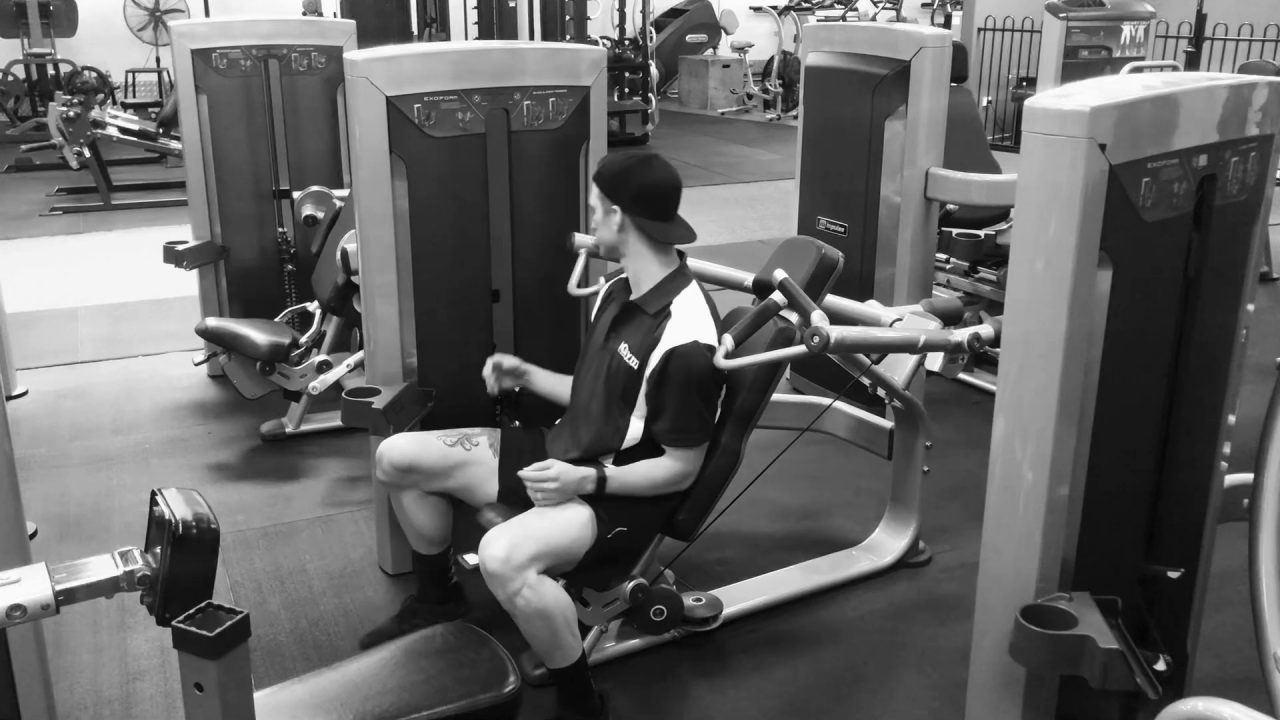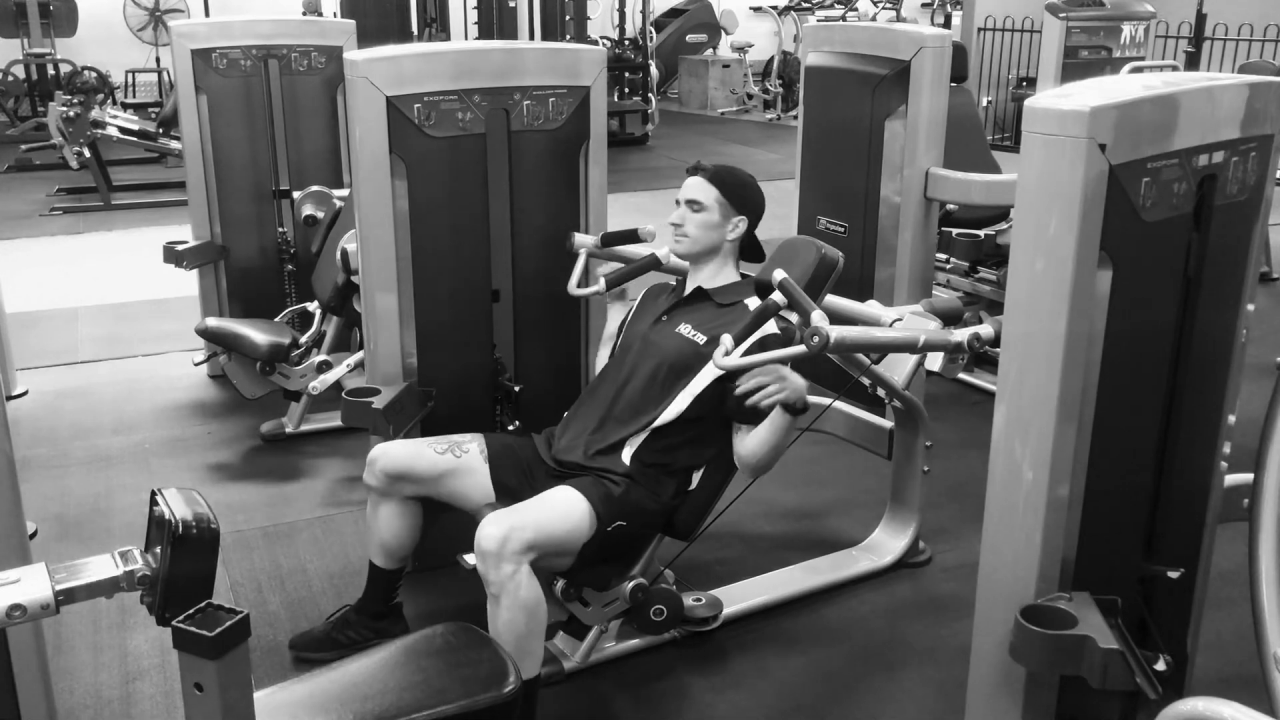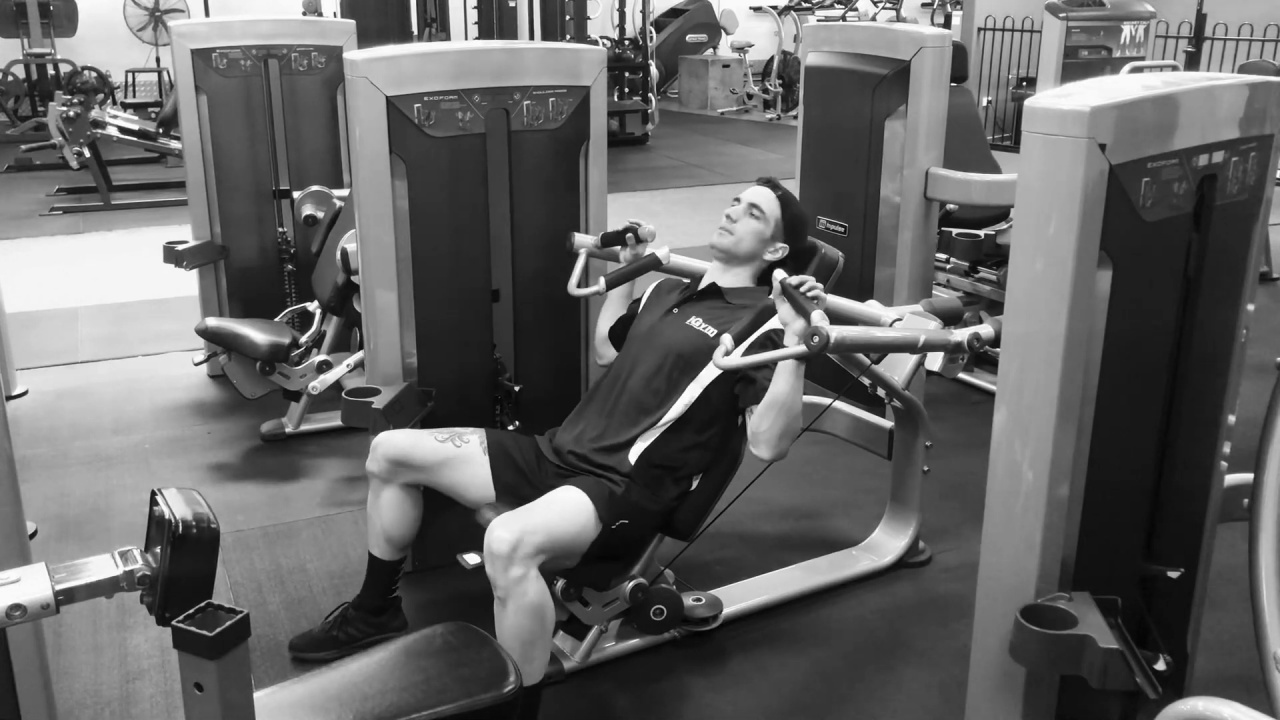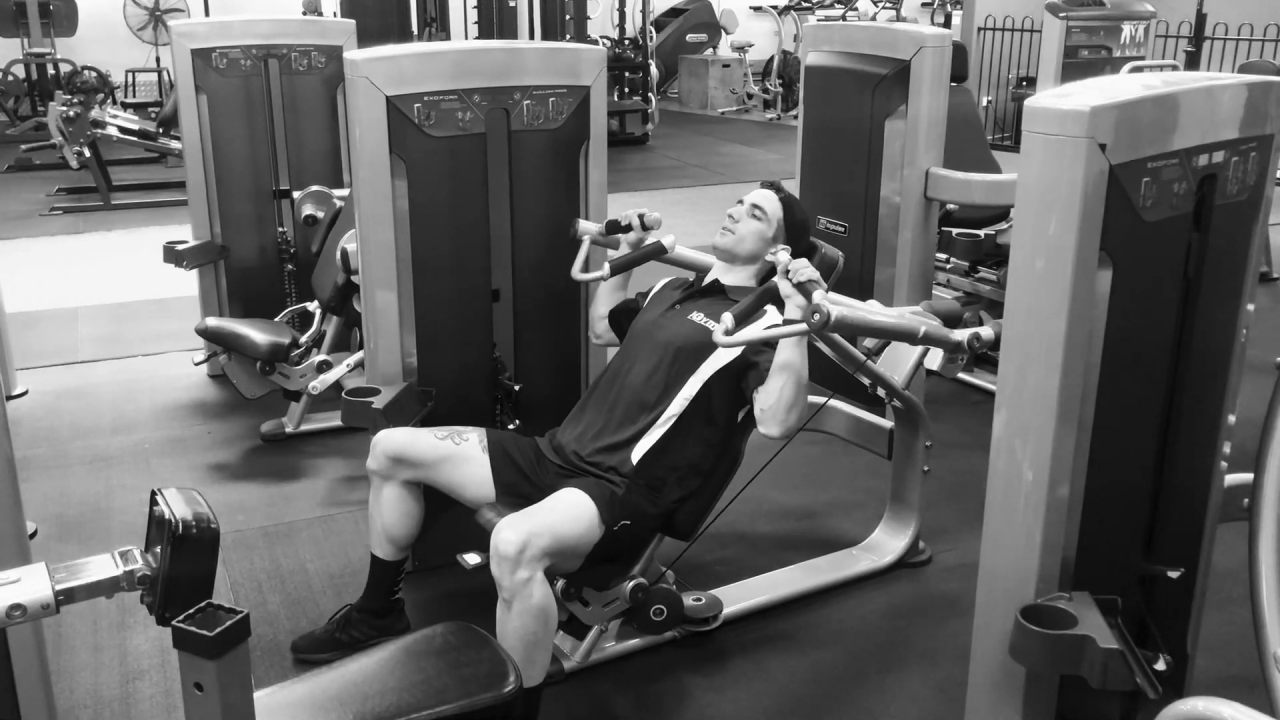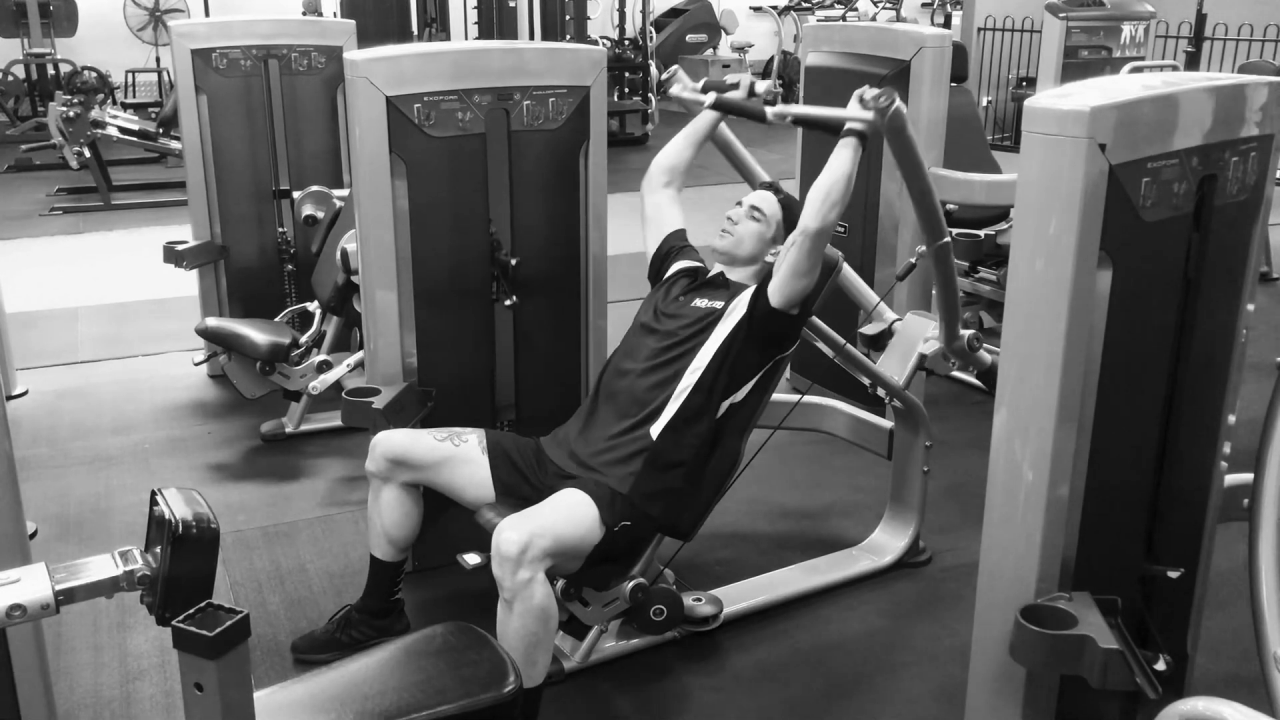
dt=1s
person 1, frame 1
left shoulder: (686, 338)
right shoulder: (619, 290)
left elbow: (679, 468)
left wrist: (592, 481)
right wrist: (528, 376)
left hip: (624, 492)
right hip: (564, 452)
left knee: (503, 556)
right knee: (398, 457)
right ankle: (437, 600)
person 1, frame 2
left shoulder: (753, 327)
right shoulder: (659, 295)
left elbow: (750, 459)
left wrist: (790, 403)
left hip: (627, 487)
right hip: (556, 452)
left knee: (500, 540)
right knee: (387, 464)
right ankle: (376, 616)
person 1, frame 3
left shoulder: (759, 325)
right shoulder: (669, 290)
left elbow: (768, 443)
left wrist: (795, 344)
right wrist: (626, 270)
left hip: (628, 487)
right hip: (559, 452)
left knee: (510, 542)
right knee: (390, 453)
right ankle: (376, 611)
person 1, frame 4
left shoulder: (761, 323)
right shoulder: (675, 290)
left elbow: (777, 422)
right elbow: (601, 328)
left wrist: (796, 315)
right wrist: (625, 254)
left hip: (626, 487)
right hip: (560, 453)
left knee: (515, 545)
right knee: (392, 449)
right ankle: (378, 613)
person 1, frame 5
left shoulder: (762, 315)
right shoulder: (683, 271)
left elbow: (813, 229)
right elbow: (657, 184)
left wrist: (852, 138)
right wrist: (710, 113)
left hip: (627, 491)
right hip: (561, 453)
left knee: (517, 546)
right knee: (391, 450)
right ankle: (378, 613)
